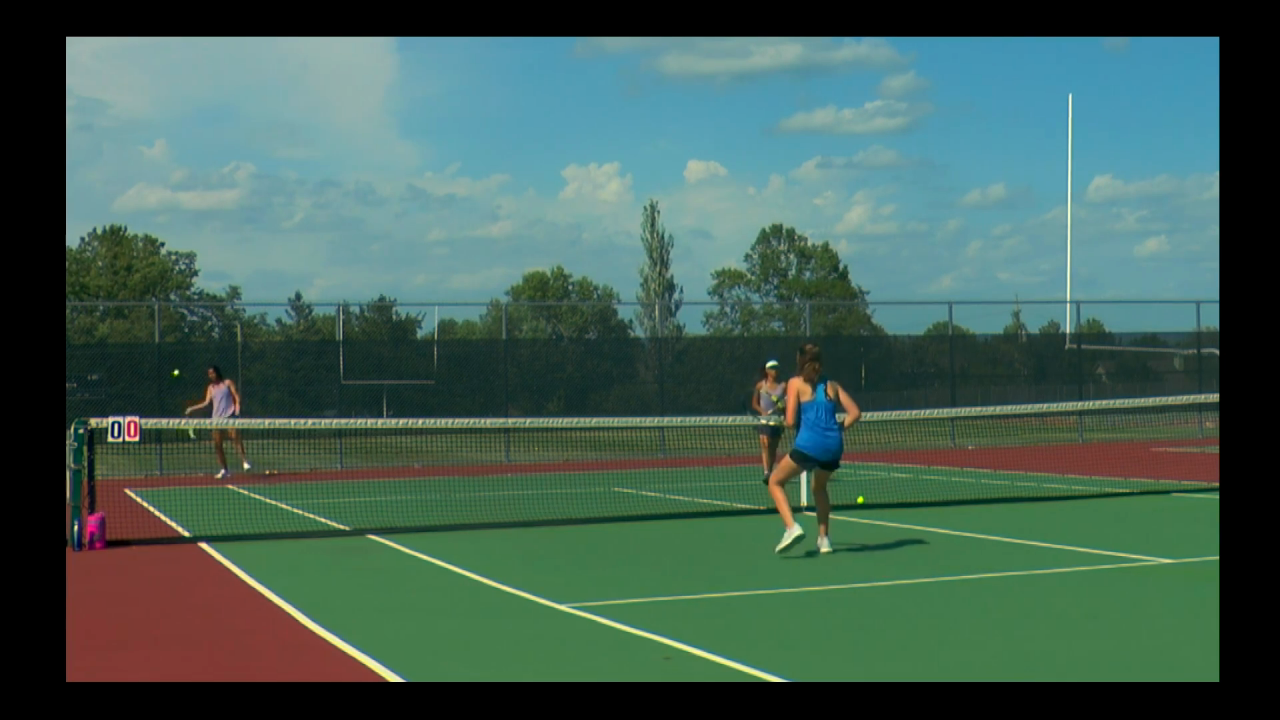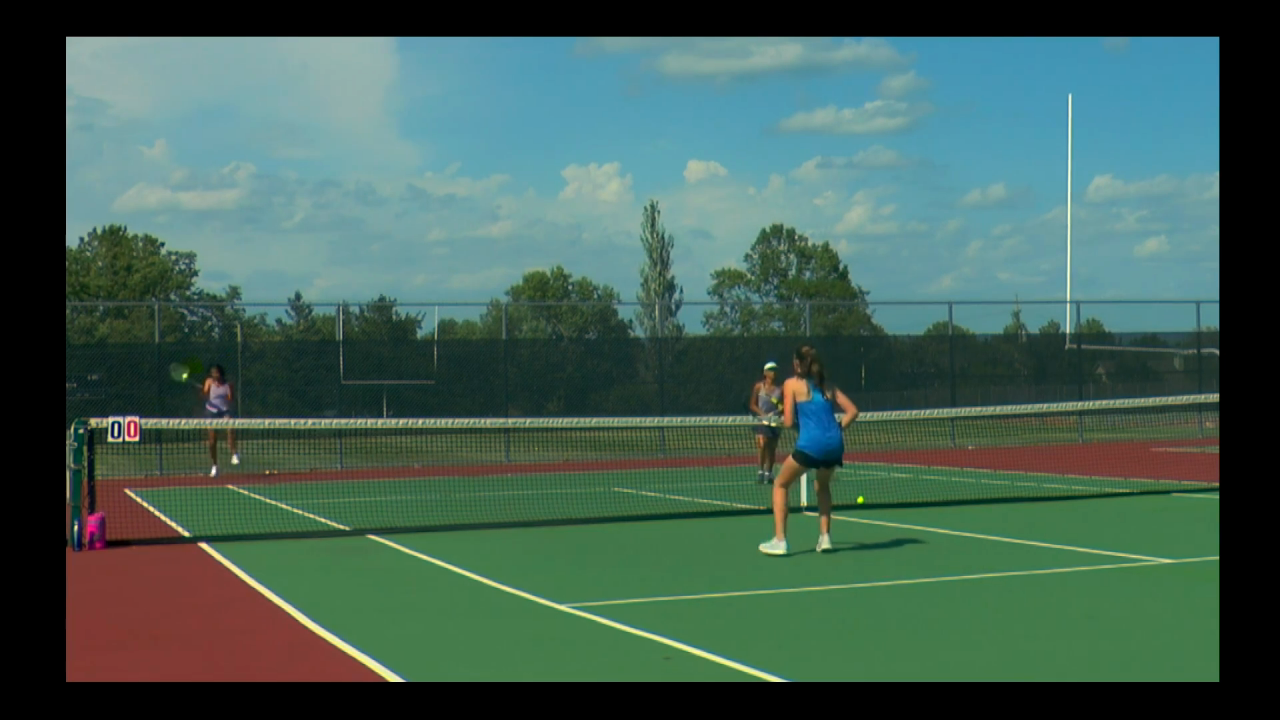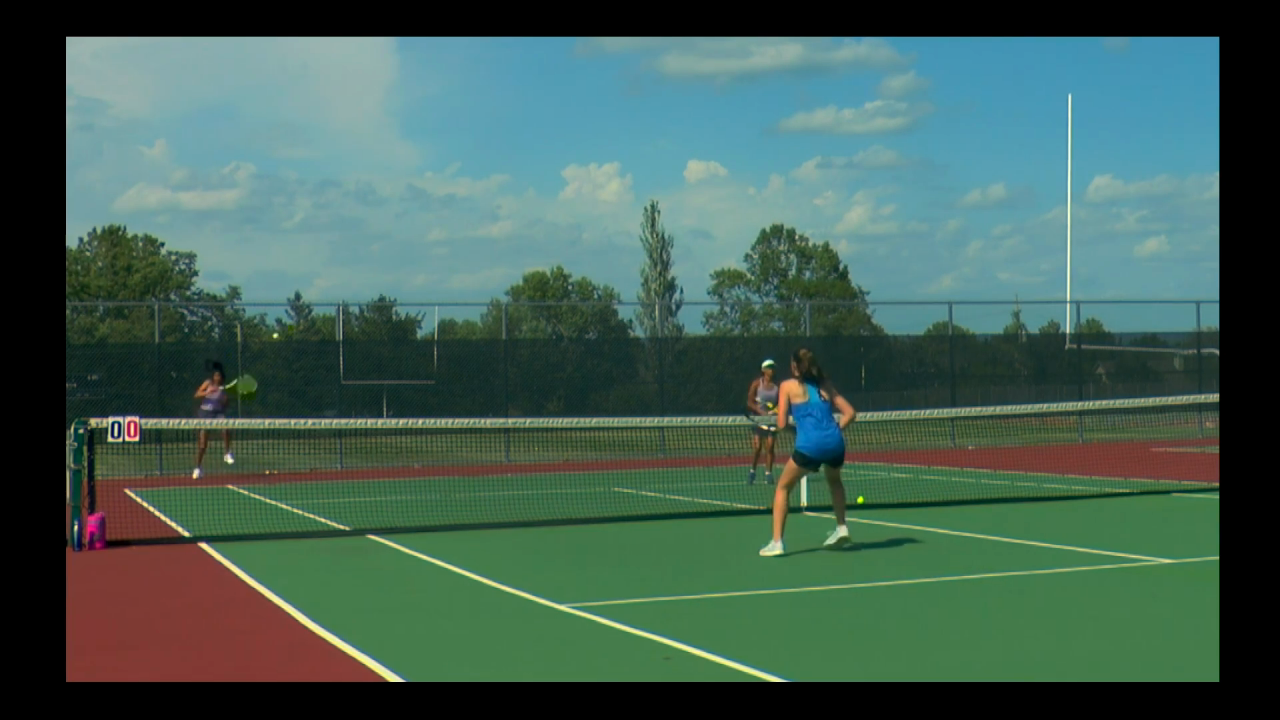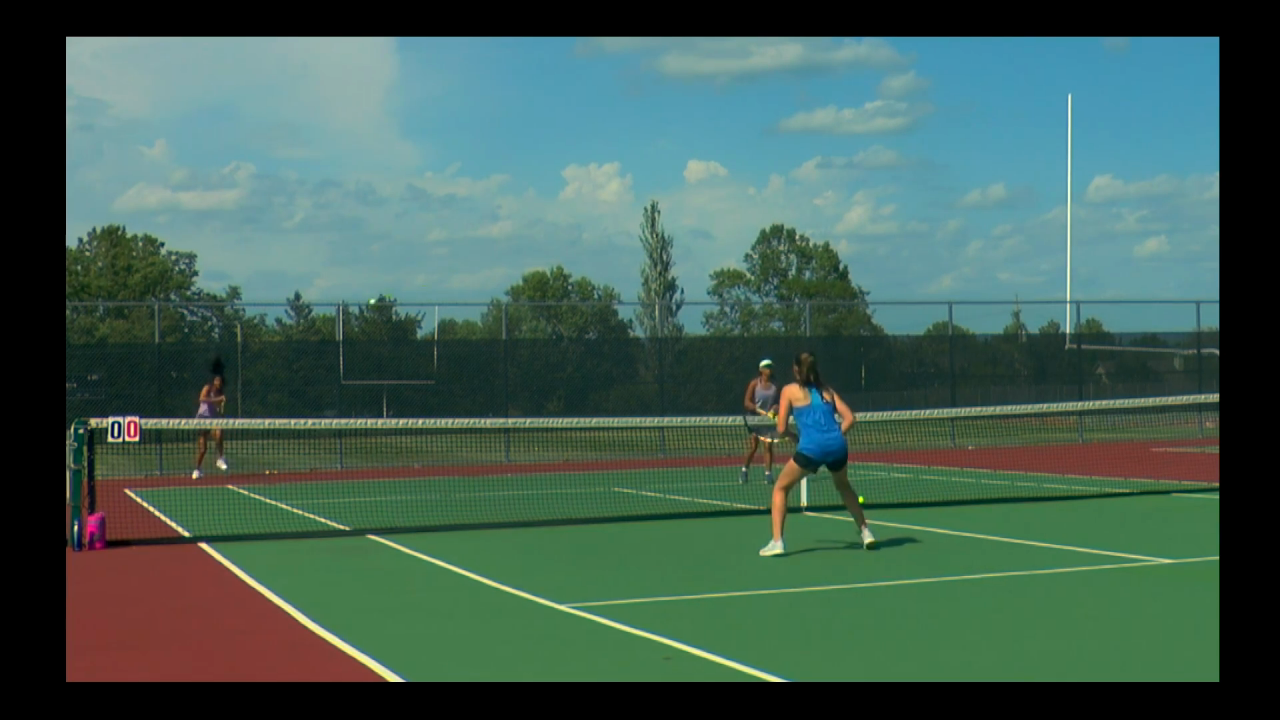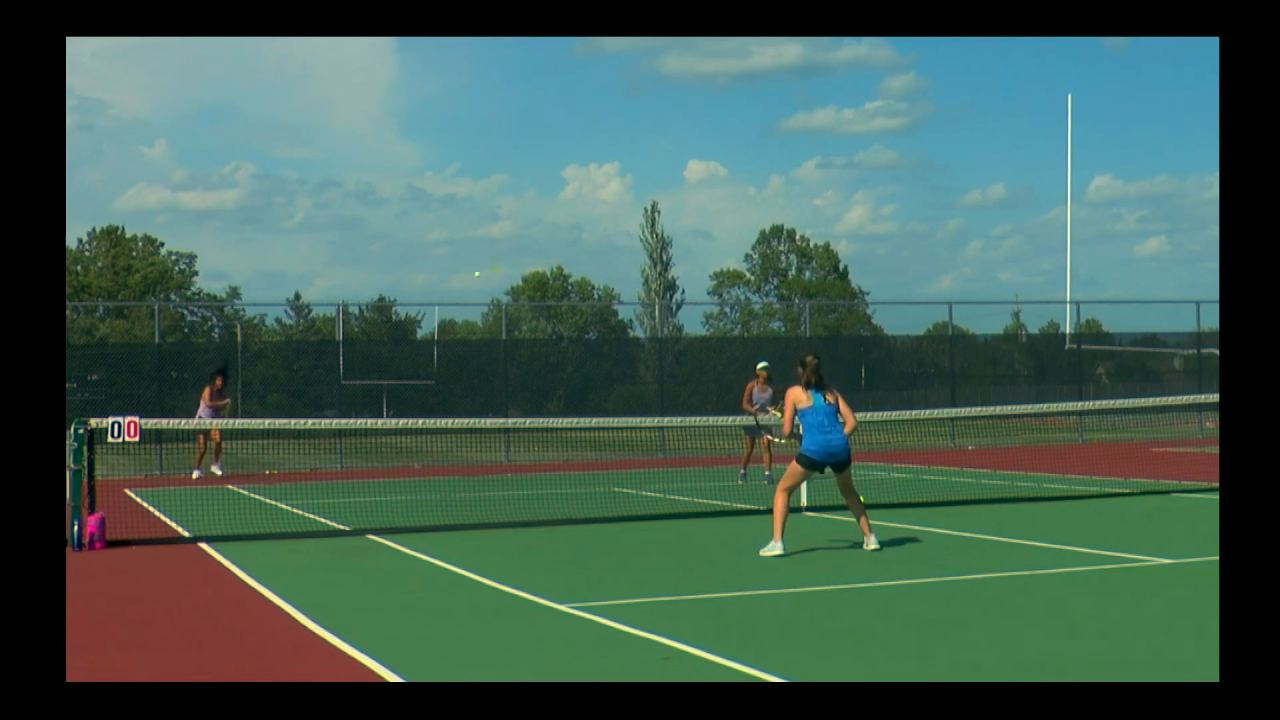
dt=0.1s
person 1, frame 1
left shoulder: (796, 383)
right shoulder: (832, 384)
left elbow: (791, 421)
right elbow: (855, 413)
left hip: (808, 446)
right hip: (833, 447)
left knee: (775, 482)
right knee: (819, 488)
left ankle: (792, 527)
right ankle: (823, 540)
person 1, frame 2
left shoulder: (792, 384)
right shoulder: (827, 384)
left elbow: (789, 422)
right elbow: (853, 411)
left hip: (810, 444)
right hip: (834, 444)
left knee: (780, 485)
right knee: (822, 486)
left ankle: (779, 541)
right ankle: (824, 537)
person 1, frame 3
left shoulder: (788, 386)
right shoulder: (824, 384)
left elbow: (782, 424)
right elbow: (850, 413)
left hip: (809, 446)
right hip: (834, 443)
left knee: (783, 488)
right knee: (834, 480)
left ankle: (776, 542)
right ankle: (841, 527)
person 1, frame 4
left shoulder: (790, 390)
right shoulder: (826, 389)
left elbow: (781, 428)
right elbow: (849, 418)
left wrist: (794, 436)
left hip: (811, 448)
right hip: (837, 446)
left knee: (780, 488)
right knee: (843, 486)
left ankle: (777, 542)
right ankle: (865, 533)
person 1, frame 5
left shoulder: (793, 392)
right shoulder: (831, 391)
left elbow: (787, 430)
right elbow: (852, 422)
left wrist: (799, 437)
left hip: (813, 450)
right hip: (840, 447)
left knee: (782, 490)
right knee: (848, 490)
left ankle: (777, 542)
right ankle: (870, 537)
